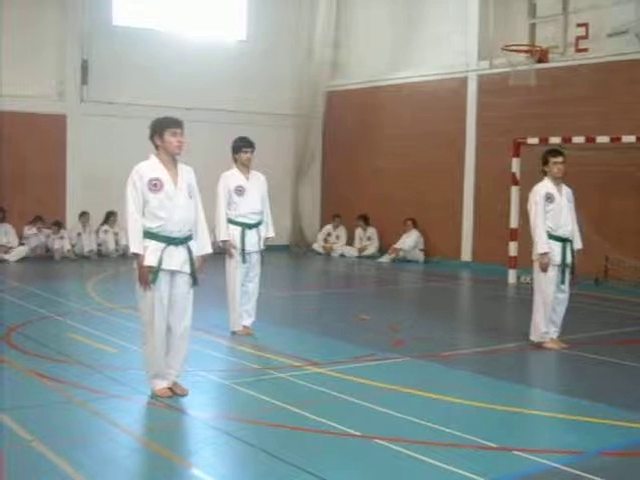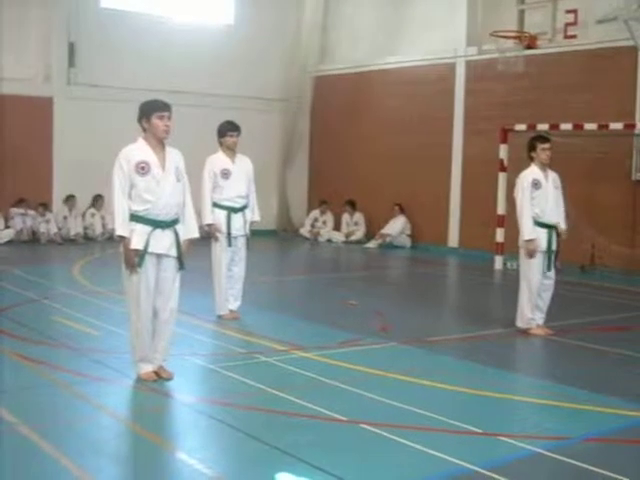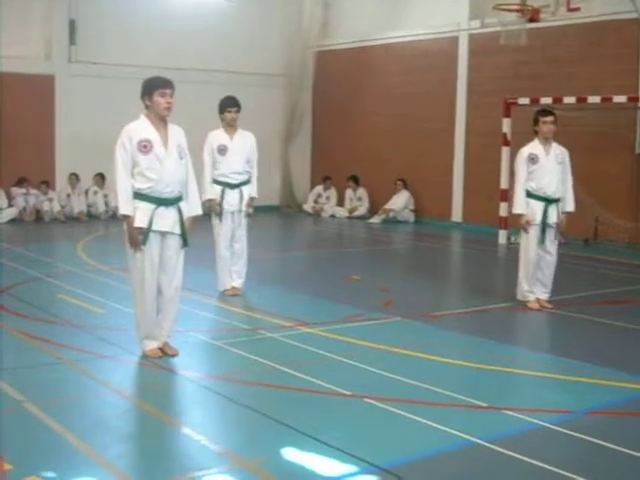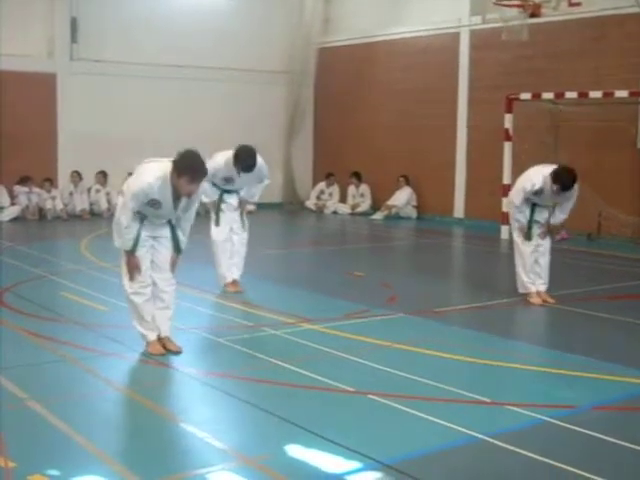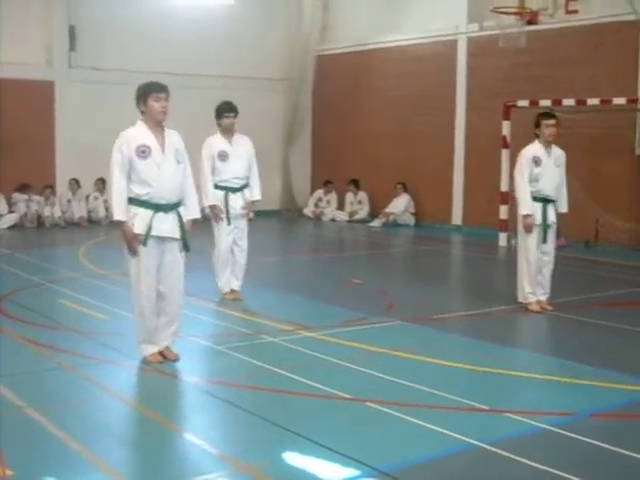
dt=1s
person 1, frame 1
left shoulder: (188, 173)
right shoulder: (142, 171)
left elbow: (197, 213)
right elbow: (134, 216)
left wrist: (200, 253)
right wrist: (140, 258)
left hip: (184, 254)
right hip: (155, 253)
left knee: (181, 320)
right knee: (156, 320)
left ankle: (172, 375)
right ankle: (158, 379)
person 1, frame 2
left shoulder: (176, 156)
right shoulder: (129, 154)
left elbow: (185, 197)
right elbow: (121, 198)
left wrist: (186, 237)
right wrist: (126, 241)
left hip: (170, 237)
right hip: (142, 236)
left knee: (167, 303)
right knee: (142, 303)
left ankle: (158, 360)
right ankle: (144, 363)
person 1, frame 3
left shoulder: (178, 133)
right shoulder: (132, 132)
left elbow: (187, 175)
right elbow: (123, 177)
left wrist: (190, 214)
right wrist: (129, 219)
left hip: (174, 214)
right hip: (145, 214)
left knee: (172, 281)
right knee: (146, 281)
left ankle: (163, 337)
right ankle: (149, 340)
person 1, frame 4
left shoulder: (193, 188)
right shoulder: (146, 180)
left elbow: (186, 220)
right elbow: (124, 217)
left wrist: (177, 251)
right wrist: (130, 254)
left hip: (165, 224)
right hip: (137, 222)
left knee: (166, 280)
right knee: (139, 282)
left ankle: (164, 333)
right ankle: (151, 336)
person 1, frame 5
left shoulder: (175, 138)
right shoulder: (128, 138)
left elbow: (186, 179)
right elbow: (119, 182)
left wrist: (189, 218)
right wrist: (124, 224)
left hip: (173, 220)
right hip: (144, 221)
left knee: (173, 287)
right knee: (146, 288)
left ankle: (165, 341)
right ankle: (149, 345)
person 2, frame 1
left shoulder: (567, 192)
right shoulder: (540, 190)
left elbow: (572, 221)
right elbow: (537, 223)
left wrist: (576, 247)
right wrist: (543, 252)
left hip: (564, 248)
right hip: (549, 247)
left knee: (561, 294)
right knee: (546, 293)
left ankle: (552, 334)
right ankle: (542, 335)
person 2, frame 2
left shoulder: (554, 177)
right shoulder: (526, 177)
left elbow: (559, 206)
right elbow: (523, 210)
left wrist: (562, 226)
right wrist: (529, 238)
left hip: (550, 235)
right hip: (534, 234)
left knee: (547, 280)
right knee: (532, 279)
left ankle: (538, 320)
right ankle: (528, 322)
person 2, frame 3
left shoulder: (562, 153)
right shoulder: (526, 152)
left elbow: (566, 183)
right elbow: (520, 183)
left wrist: (565, 211)
right wrist: (521, 212)
left hip: (553, 209)
right hip: (533, 207)
left knee: (549, 254)
right knee: (531, 253)
left ankle: (542, 294)
right ankle: (529, 295)
person 2, frame 4
left shoulder: (572, 187)
right shoulder: (532, 180)
left elbow: (565, 207)
right elbow: (513, 202)
left wrist: (554, 224)
right wrist: (522, 225)
left hip: (544, 210)
right hip: (523, 207)
left knee: (543, 247)
right knee: (525, 248)
left ankle: (541, 289)
right ankle: (530, 289)
person 2, frame 5
left shoulder: (560, 154)
right shoulder: (528, 153)
left elbow: (561, 184)
right elbow: (521, 184)
left wrist: (561, 211)
right wrist: (526, 214)
left hip: (550, 210)
right hip: (532, 209)
left knee: (547, 256)
right knee: (531, 255)
left ankle: (541, 297)
right ankle: (529, 298)
person 3, frame 1
left shoulder: (260, 178)
right shoulder: (227, 178)
left elbow: (265, 207)
right elbow: (221, 209)
left wrist: (267, 234)
right wrist: (224, 238)
left hip: (255, 234)
right hip: (236, 233)
left knee: (252, 281)
right knee: (236, 280)
left ankle: (247, 321)
right ankle: (237, 324)
person 3, frame 2
left shoulder: (246, 162)
right shoulder: (213, 161)
left elbow: (251, 191)
right elbow: (206, 192)
left wrist: (252, 218)
right wrist: (209, 222)
left hip: (241, 217)
right hip: (221, 216)
left knee: (238, 264)
right knee: (222, 264)
left ankle: (233, 305)
right ankle: (223, 308)
person 3, frame 3
left shoulder: (249, 138)
right shoulder: (213, 137)
left elbow: (253, 169)
right elbow: (207, 169)
left wrist: (252, 196)
right wrist: (210, 198)
left hip: (242, 193)
right hip: (221, 193)
left knee: (240, 240)
right knee: (223, 241)
left ankle: (237, 282)
right ankle: (226, 283)
person 3, frame 4
left shoulder: (258, 163)
right shoulder: (219, 162)
left elbow: (263, 180)
left wrist: (248, 199)
right wrist: (212, 199)
left hip: (239, 197)
right hip: (220, 196)
left knee: (239, 235)
right knee: (221, 236)
left ankle: (235, 277)
right ankle: (227, 279)
person 3, frame 5
left shoulder: (246, 142)
right shoulder: (211, 143)
left elbow: (253, 171)
right elbow: (206, 175)
left wrist: (253, 199)
right wrist: (211, 203)
left hip: (242, 198)
right hip: (221, 198)
left knee: (241, 245)
right knee: (224, 245)
left ankle: (235, 286)
right ankle: (226, 287)
